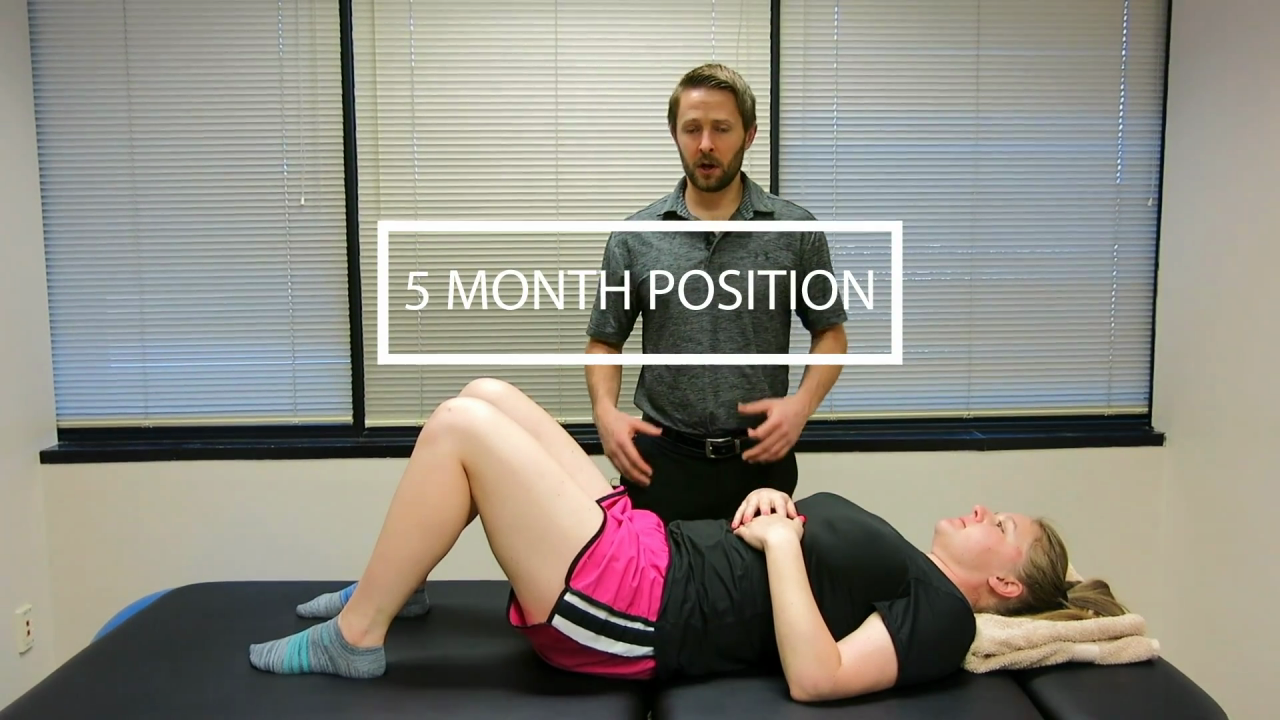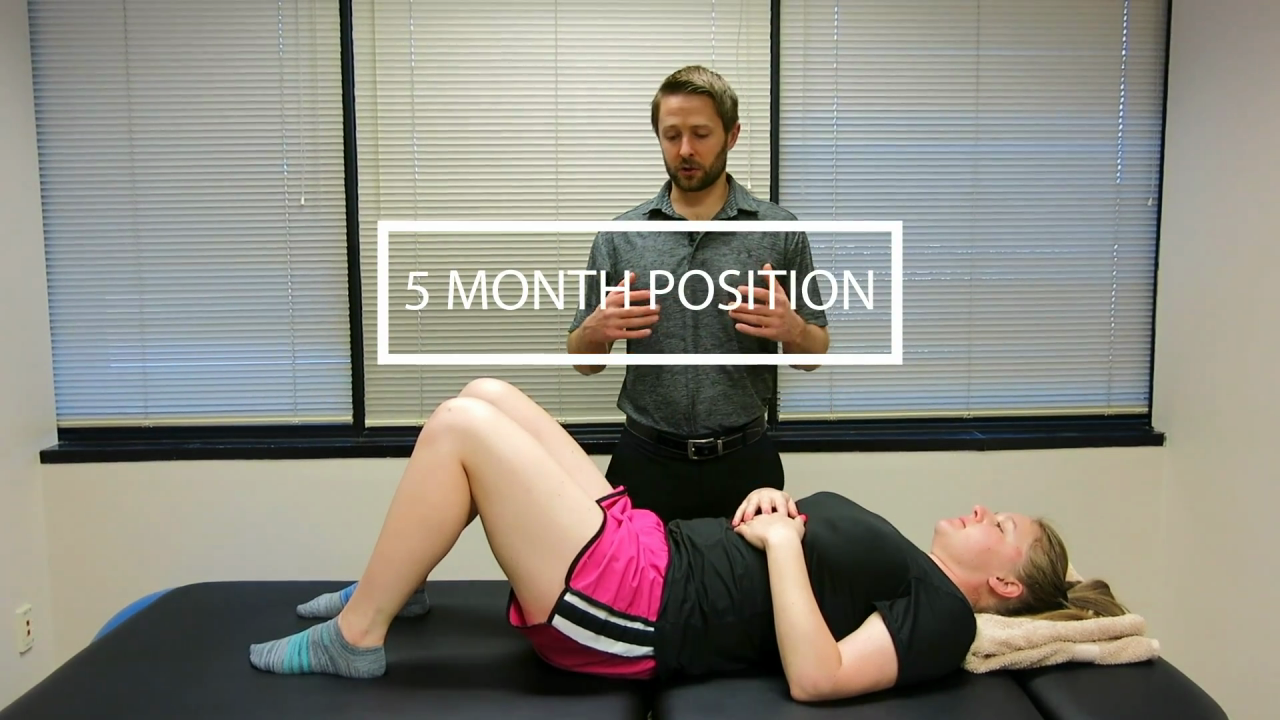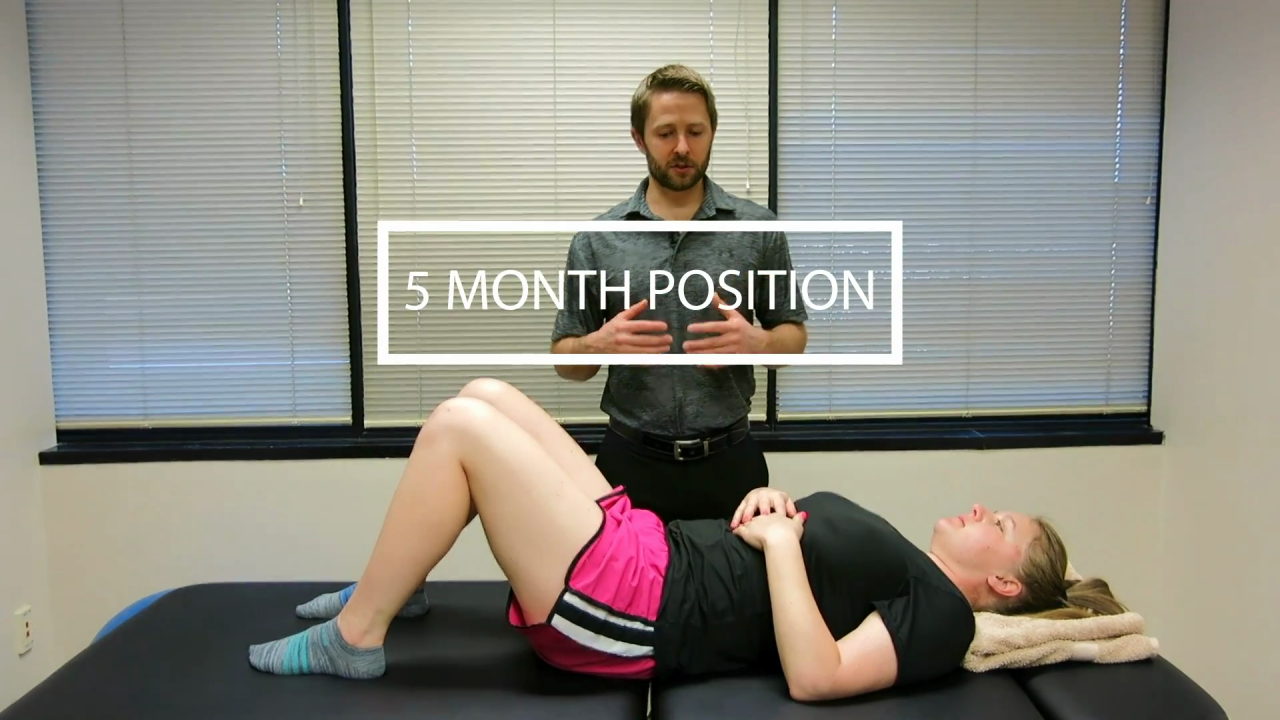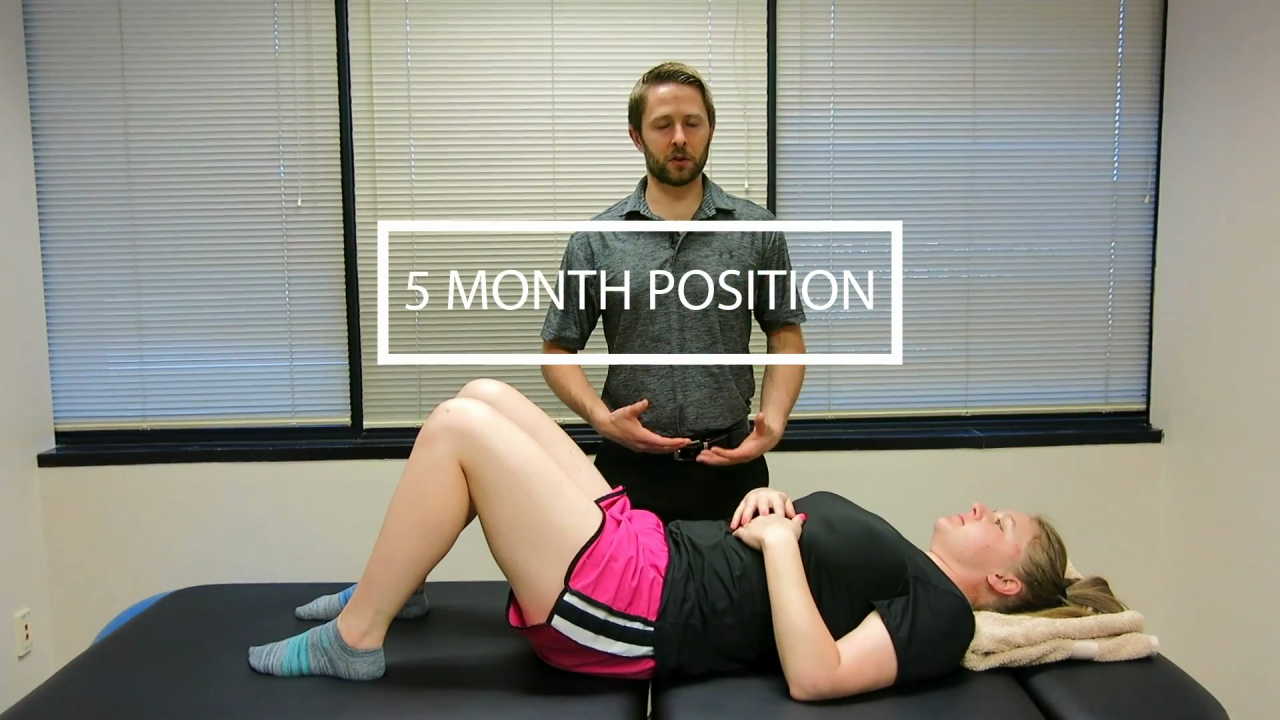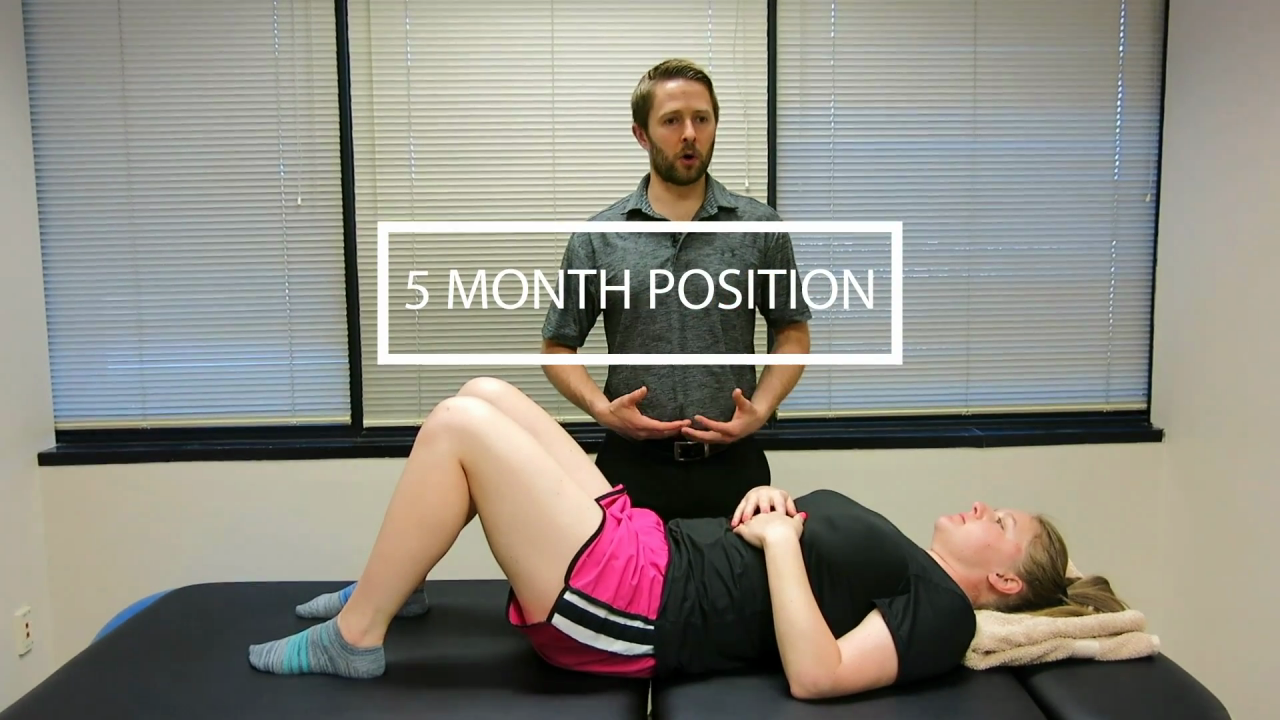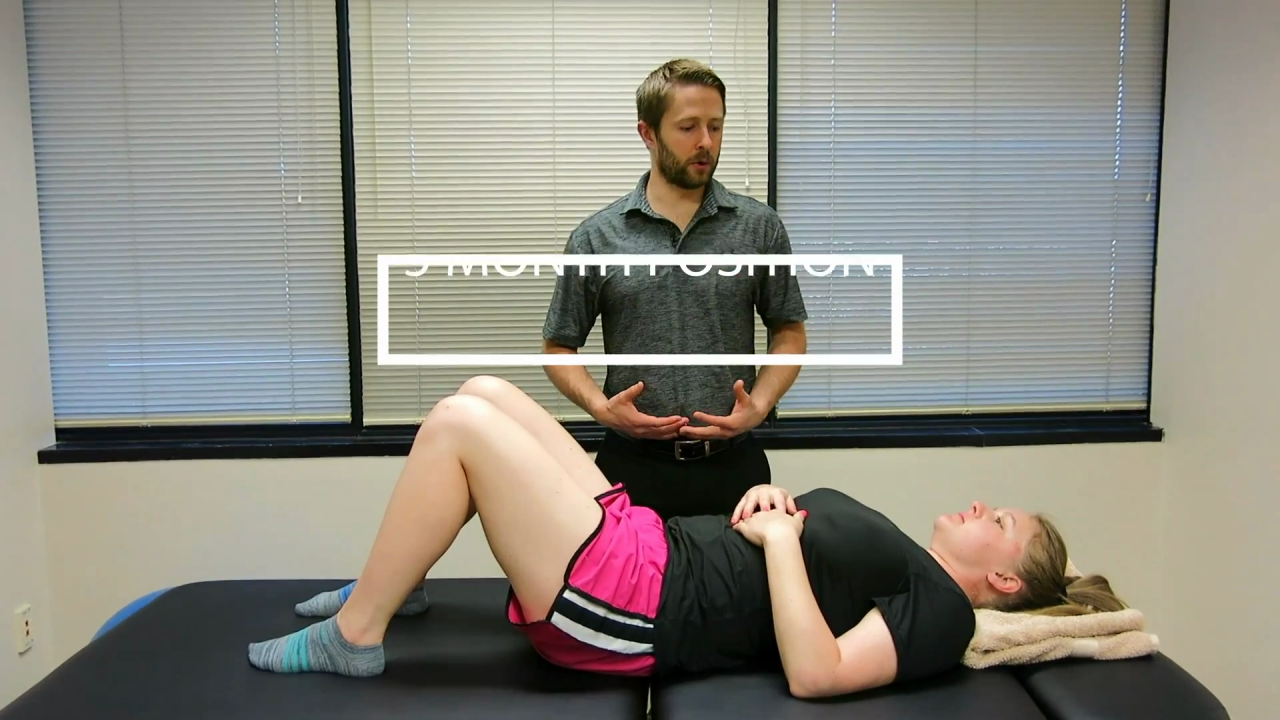
dt=0.5s
person 1, frame 1
left shoulder: (940, 617)
right shoulder: (906, 572)
left elbow: (816, 677)
left wrist: (780, 543)
right wrist: (773, 502)
left hip: (633, 613)
right hip: (648, 546)
left knee: (459, 429)
right knee: (486, 396)
left ankle: (356, 636)
right ankle: (397, 583)
person 1, frame 2
left shoulder: (942, 619)
right shoulder: (905, 572)
left elbow: (815, 677)
left wrist: (783, 542)
right wrist: (772, 502)
left hip: (634, 613)
right hip: (649, 549)
left knee: (460, 428)
right knee: (485, 397)
left ankle: (355, 637)
right ankle: (397, 585)
person 1, frame 3
left shoulder: (940, 617)
right shoulder: (905, 572)
left elbow: (814, 677)
left wrist: (780, 542)
right wrist: (771, 501)
left hip: (633, 613)
right hip: (649, 545)
left knee: (459, 426)
right knee: (486, 395)
left ankle: (355, 636)
right ankle: (395, 582)
person 1, frame 4
left shoulder: (940, 616)
right shoulder: (902, 569)
left elbow: (815, 676)
left wrist: (778, 543)
right wrist: (769, 502)
left hip: (632, 612)
right hip: (648, 548)
left knee: (458, 427)
right knee: (484, 398)
left ankle: (355, 638)
right ankle: (396, 585)
person 1, frame 5
left shoulder: (941, 614)
right shoulder: (905, 568)
left elbow: (814, 675)
left wrist: (779, 541)
right wrist: (769, 500)
left hip: (633, 611)
right hip: (648, 545)
left knee: (458, 426)
right knee: (484, 394)
left ankle: (355, 636)
right ankle: (395, 582)
person 1, frame 6
left shoulder: (940, 614)
right shoulder: (902, 566)
left elbow: (814, 673)
left wrist: (778, 539)
right wrist: (769, 498)
left hip: (630, 610)
right hip: (644, 543)
left knee: (456, 425)
right knee: (481, 394)
left ankle: (354, 636)
right ankle: (396, 581)
person 2, frame 1
left shoulder: (795, 230)
right shoulder: (634, 237)
left elbow: (829, 333)
right elbow: (603, 342)
left wrist: (801, 404)
right wrist: (605, 411)
left hip: (760, 459)
right hip: (665, 461)
person 2, frame 2
left shoulder: (779, 231)
right shoulder: (620, 237)
left elbow: (813, 353)
right elbow: (584, 359)
left wrist: (791, 328)
right wrist: (597, 328)
left hip: (744, 460)
right hip: (647, 461)
person 2, frame 3
left shoulder: (757, 229)
right shoulder: (598, 239)
left elbow: (793, 334)
right elbow: (566, 361)
left wrist: (758, 342)
right wrist: (598, 346)
left hip: (728, 462)
right hip: (633, 463)
person 2, frame 4
left shoulder: (756, 230)
right shoulder: (595, 241)
left elbow: (786, 337)
right elbow: (558, 351)
left wrist: (772, 424)
right wrist: (602, 418)
left hip: (731, 463)
right hip: (632, 465)
person 2, frame 5
left shoulder: (760, 227)
right shoulder: (597, 238)
left elbow: (791, 334)
right elbow: (557, 346)
left wrist: (762, 410)
right wrist: (602, 408)
left hip: (731, 461)
right hip: (635, 465)
person 2, frame 6
left shoulder: (759, 227)
right shoulder: (596, 237)
left elbow: (789, 334)
right elbow: (559, 347)
left wrist: (760, 405)
right wrist: (601, 406)
left hip: (732, 461)
right hip: (634, 464)
